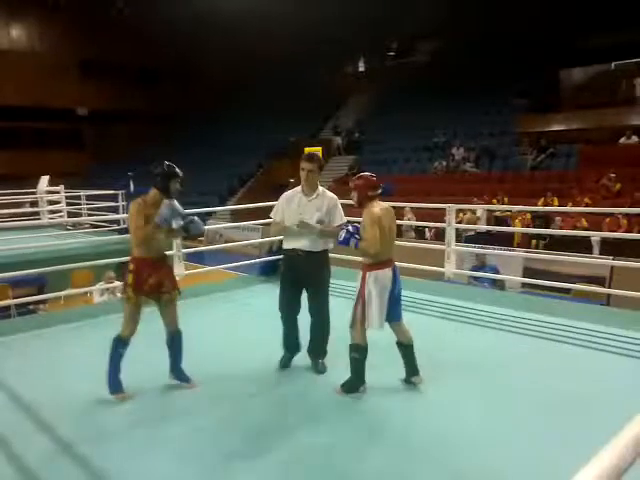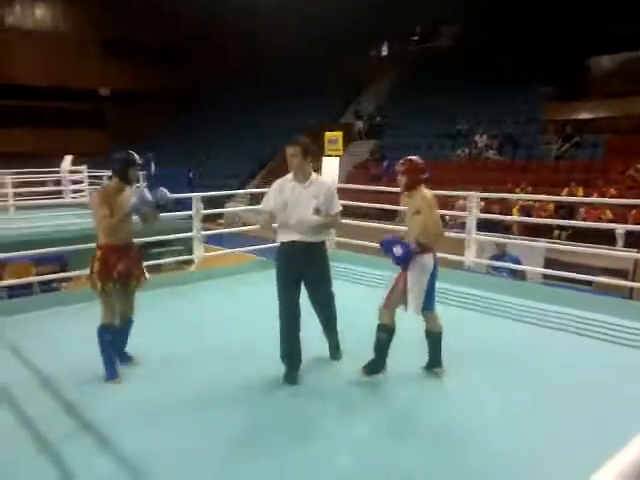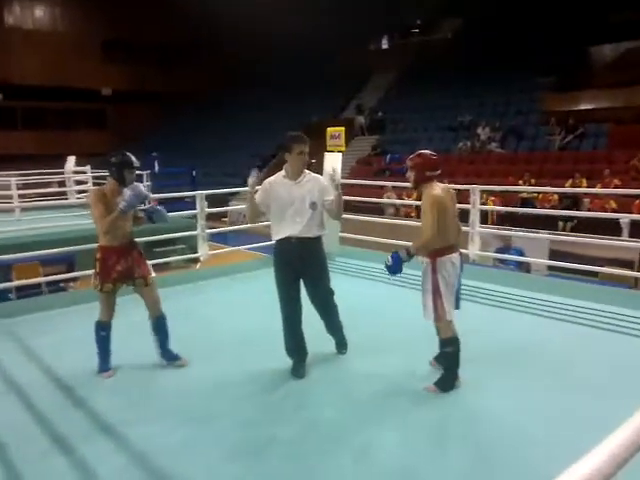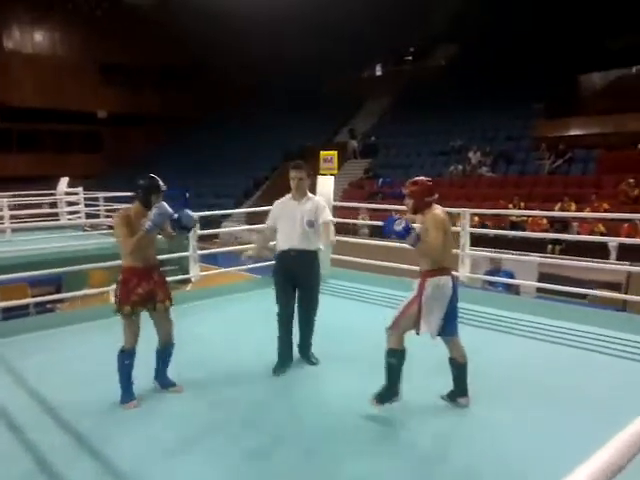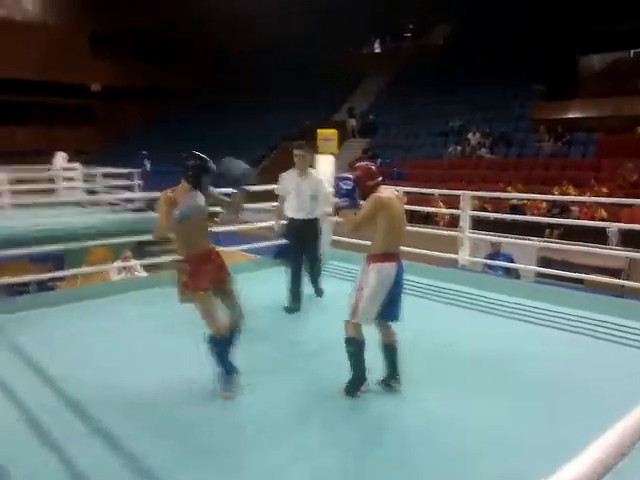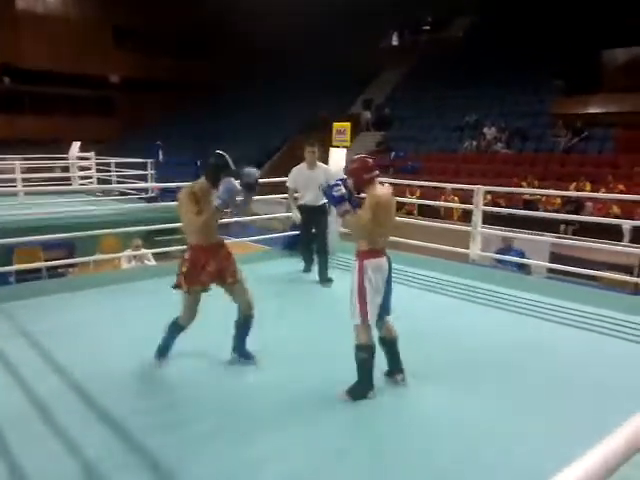
dt=0.7s
person 1, frame 1
left shoulder: (370, 213)
right shoulder: (387, 209)
left elbow: (372, 249)
left wrist: (351, 240)
right wrist: (359, 234)
left hip: (374, 274)
right hip: (390, 270)
left knee: (357, 326)
right knee: (396, 323)
left ankle: (357, 380)
right ankle: (413, 373)
person 1, frame 2
left shoulder: (423, 197)
right shoulder: (416, 196)
left elbow: (436, 232)
left wrist: (412, 247)
right wrist: (402, 243)
left hip: (418, 259)
right hip: (425, 258)
left knee: (387, 308)
right knee: (428, 311)
left ankle: (379, 361)
right ankle: (435, 363)
person 1, frame 3
left shoulder: (431, 196)
right shoulder: (445, 190)
left elbow: (429, 237)
right elbow: (456, 225)
left wrist: (405, 253)
left hip: (440, 260)
right hip: (451, 255)
left knee: (441, 319)
right knee: (443, 315)
left ankle: (450, 376)
right ankle: (446, 357)
person 1, frame 4
left shoulder: (433, 217)
right shoulder: (434, 214)
left elbow: (435, 251)
left wrist: (411, 236)
left hip: (433, 283)
right hip: (446, 281)
left knee: (395, 332)
right knee: (451, 339)
left ankle: (391, 389)
right ankle: (460, 393)
person 1, frame 5
left shoulder: (378, 198)
right shoulder: (393, 194)
left elbow: (351, 226)
left wrist: (344, 199)
right wrist: (352, 201)
left hip: (379, 266)
right hip: (394, 264)
left knee: (354, 323)
right knee: (383, 322)
left ankle: (358, 379)
right ankle: (392, 377)
person 1, frame 6
left shoulder: (374, 197)
right shoulder: (384, 191)
left elbow: (358, 229)
left wrist: (341, 205)
right wrist: (349, 200)
left hip: (369, 263)
right hip: (380, 260)
left knee: (362, 325)
right knee: (380, 318)
left ankle: (365, 384)
right ankle: (396, 370)
person 2, frame 1
left shoulder: (166, 205)
right shoulder: (139, 206)
right elbow: (138, 240)
left wrist: (186, 228)
right wrist: (159, 221)
left hip: (162, 266)
right hip: (140, 269)
left knee: (173, 326)
right knee: (129, 329)
left ankle: (176, 370)
right ankle: (114, 381)
person 2, frame 2
left shoulder: (132, 192)
right shoulder: (100, 195)
left elbow: (149, 219)
right elbow: (106, 227)
left wrist: (154, 206)
right wrist: (129, 210)
left hip: (129, 252)
right hip: (108, 256)
left knee: (127, 312)
right knee: (110, 315)
left ankle: (120, 352)
right ankle: (110, 367)
person 2, frame 3
left shoulder: (130, 192)
right shoulder: (97, 195)
right elbow: (103, 227)
left wrist: (149, 215)
right wrist: (125, 206)
left hip: (132, 252)
right hip: (109, 256)
left knee: (156, 307)
right knee: (107, 314)
left ankle: (165, 351)
right ankle: (104, 361)
person 2, frame 4
left shoulder: (156, 215)
right shoulder: (123, 217)
left elbow: (172, 239)
right elbow: (128, 249)
left wrist: (182, 227)
right wrist: (150, 225)
left hip: (154, 275)
right hip: (131, 278)
left knee: (167, 335)
right knee: (131, 341)
left ankle: (161, 377)
right ankle: (126, 392)
person 2, frame 5
left shoulder: (205, 193)
right shoulder: (168, 199)
left elbow: (235, 209)
right elbow: (159, 233)
right wrist: (179, 215)
left hip: (212, 257)
right hip: (192, 266)
left knee: (238, 315)
right knee: (216, 326)
left ankle: (224, 361)
right ankle: (226, 377)
person 2, frame 6
left shoulder: (219, 190)
right shoulder: (188, 194)
left elbow: (240, 209)
right elbow: (197, 227)
left wrist: (248, 191)
right wrist: (218, 203)
left hip: (219, 251)
right hip: (198, 256)
left knee: (246, 304)
right knee: (188, 316)
left ankle: (239, 349)
right ankle: (164, 348)
person 3, frame 1
left shoulder: (329, 200)
right shoulder: (287, 197)
left elbow: (338, 231)
right elbow: (275, 229)
left wrist: (315, 229)
right wrist: (290, 226)
left hip: (317, 258)
right hip: (291, 257)
left knee: (319, 310)
right knee: (287, 308)
left ankle: (317, 355)
right ankle: (291, 349)
person 3, frame 2
left shoulder: (325, 187)
right shoulder: (279, 186)
left elbow: (336, 220)
right elbow: (265, 222)
left wrist: (317, 222)
right wrist: (274, 215)
left hip: (315, 250)
right hip: (288, 251)
left knee: (324, 302)
right knee: (288, 310)
left ankle: (333, 342)
right ankle: (291, 364)
person 3, frame 3
left shoulder: (318, 183)
right shoulder: (271, 186)
left elbow: (336, 216)
right elbow: (253, 218)
left wrist: (335, 195)
right wrist: (251, 193)
left hip: (312, 247)
right hip: (285, 249)
left knee: (323, 298)
right knee: (289, 306)
left ankle: (339, 337)
right ankle: (298, 358)
person 3, frame 4
left shoulder: (317, 204)
right shoulder: (280, 205)
left elbow: (327, 226)
right elbow: (269, 232)
left wrist: (329, 239)
right wrist: (255, 250)
left hip: (309, 259)
right hip: (285, 259)
left knee: (308, 307)
right knee: (285, 310)
left ankle: (305, 349)
right ankle: (284, 356)
person 3, frame 5
left shoulder: (317, 179)
right shoulder: (286, 177)
left elbow: (325, 199)
right elbow: (281, 200)
left wrist: (326, 211)
right wrist: (278, 221)
left hip: (311, 222)
right hip: (293, 223)
left knee: (313, 258)
right knee: (295, 262)
left ankle: (315, 284)
right ankle: (295, 300)
person 3, frame 6
left shoulder: (325, 170)
right shoulder: (296, 171)
right elbow: (291, 193)
right wrist: (294, 210)
left hip: (320, 209)
right hip: (304, 209)
left knee: (322, 242)
right knee: (304, 240)
left ankle: (323, 274)
right ankle: (308, 263)
